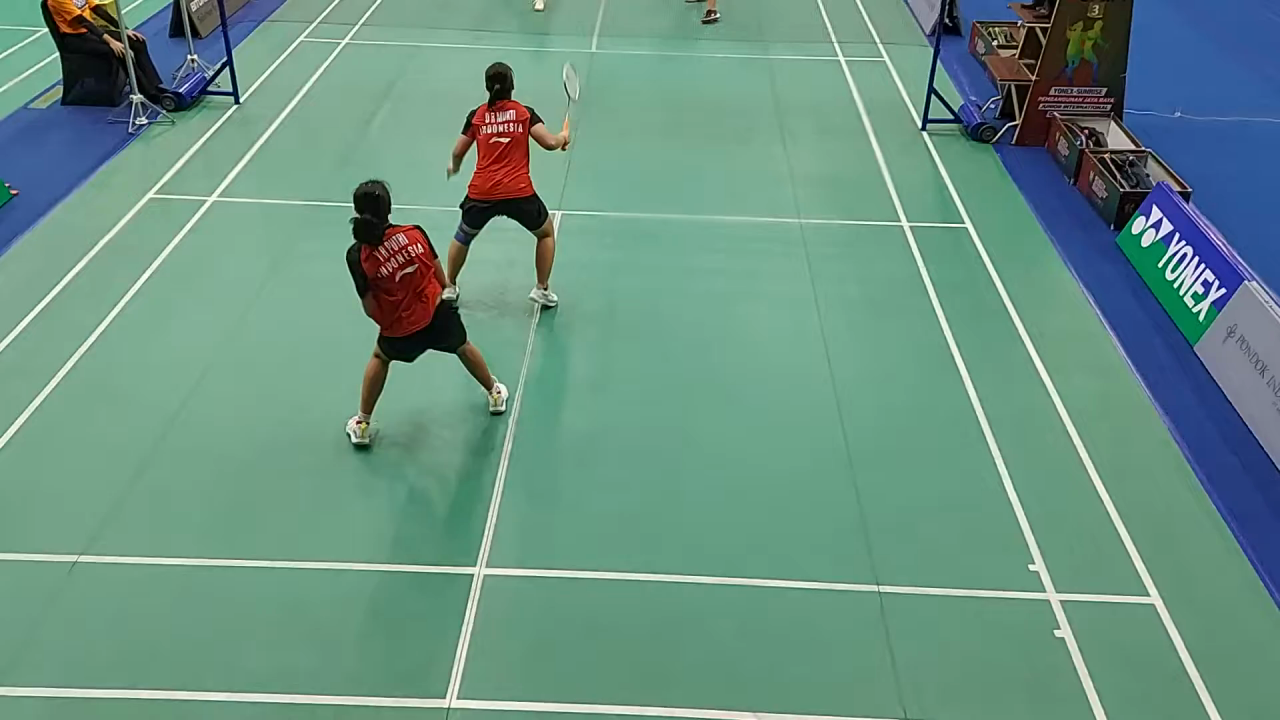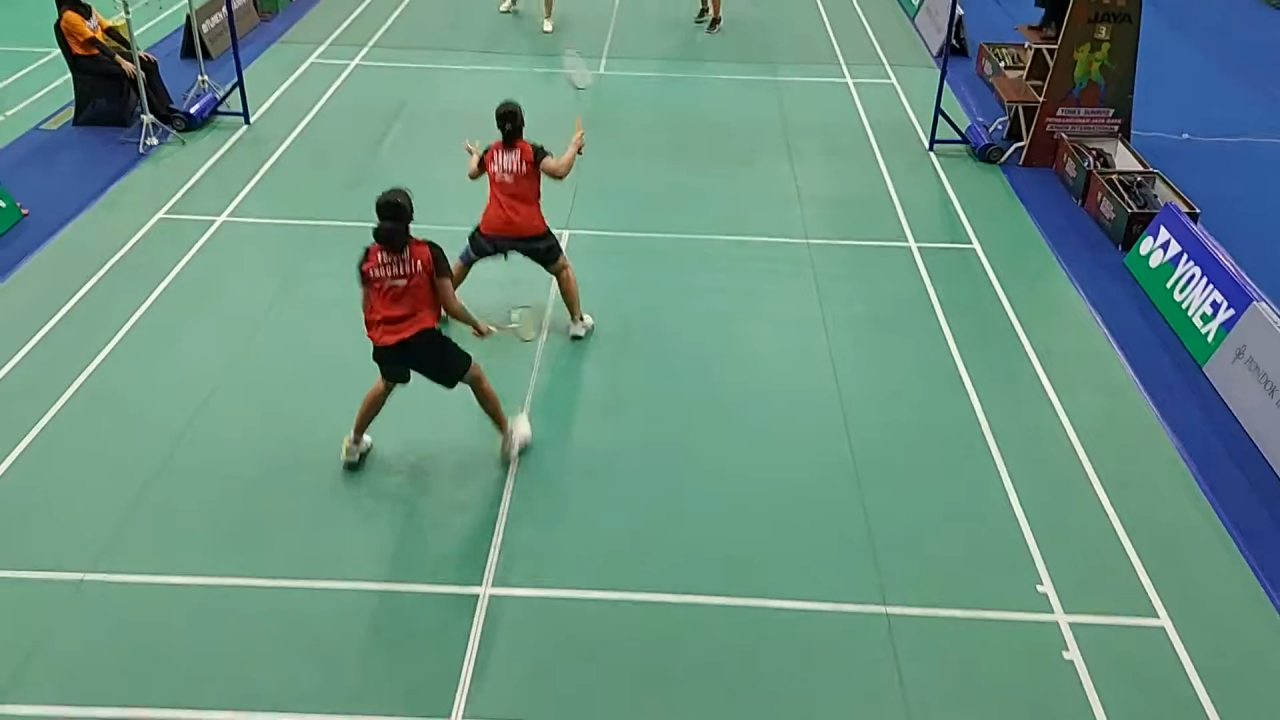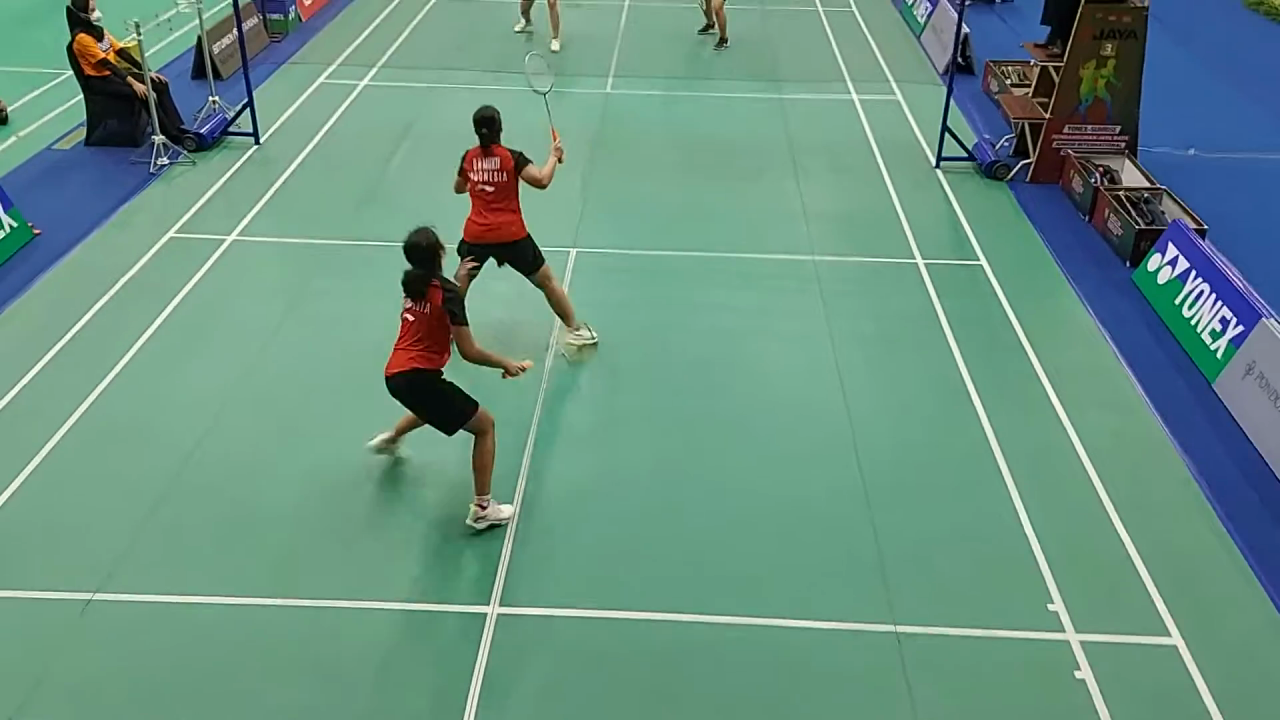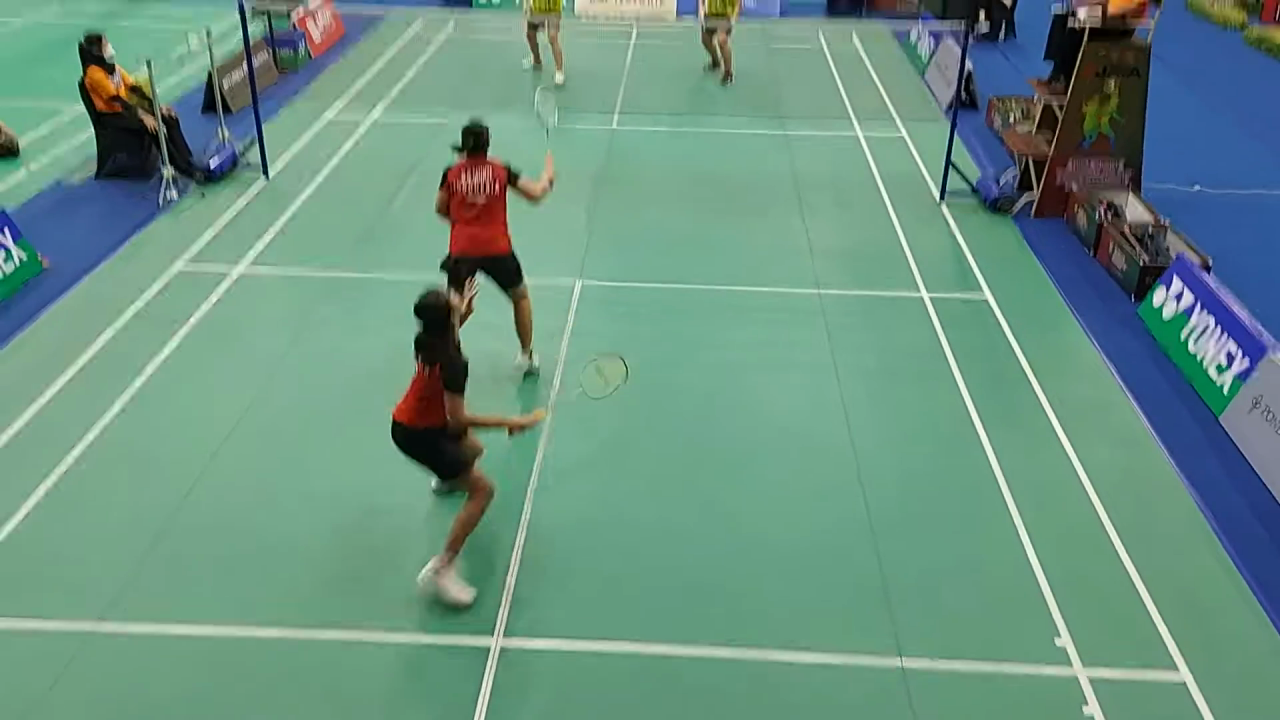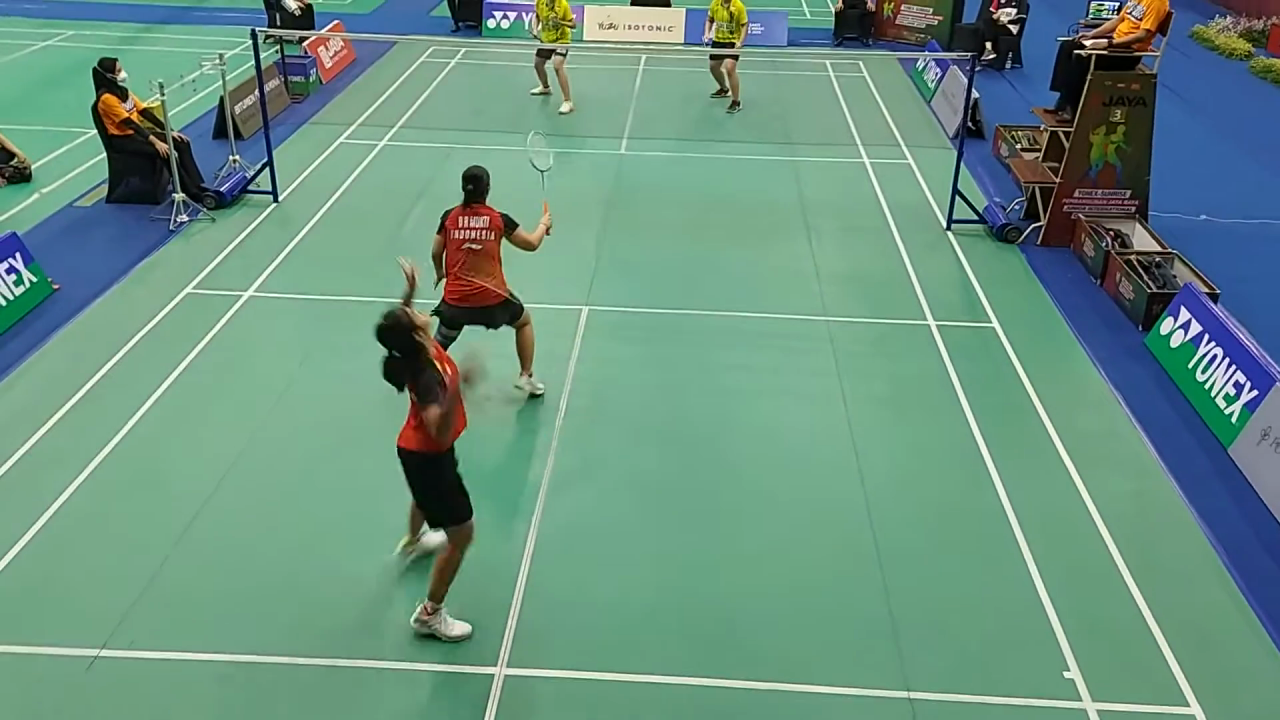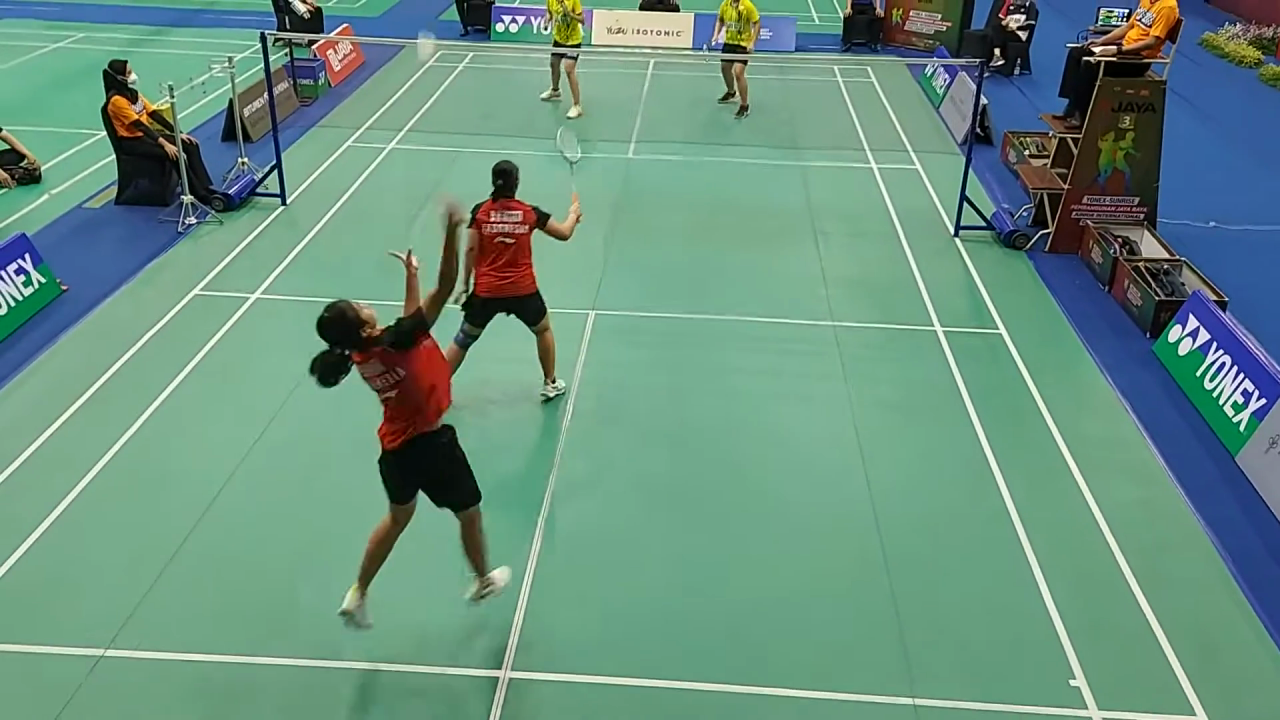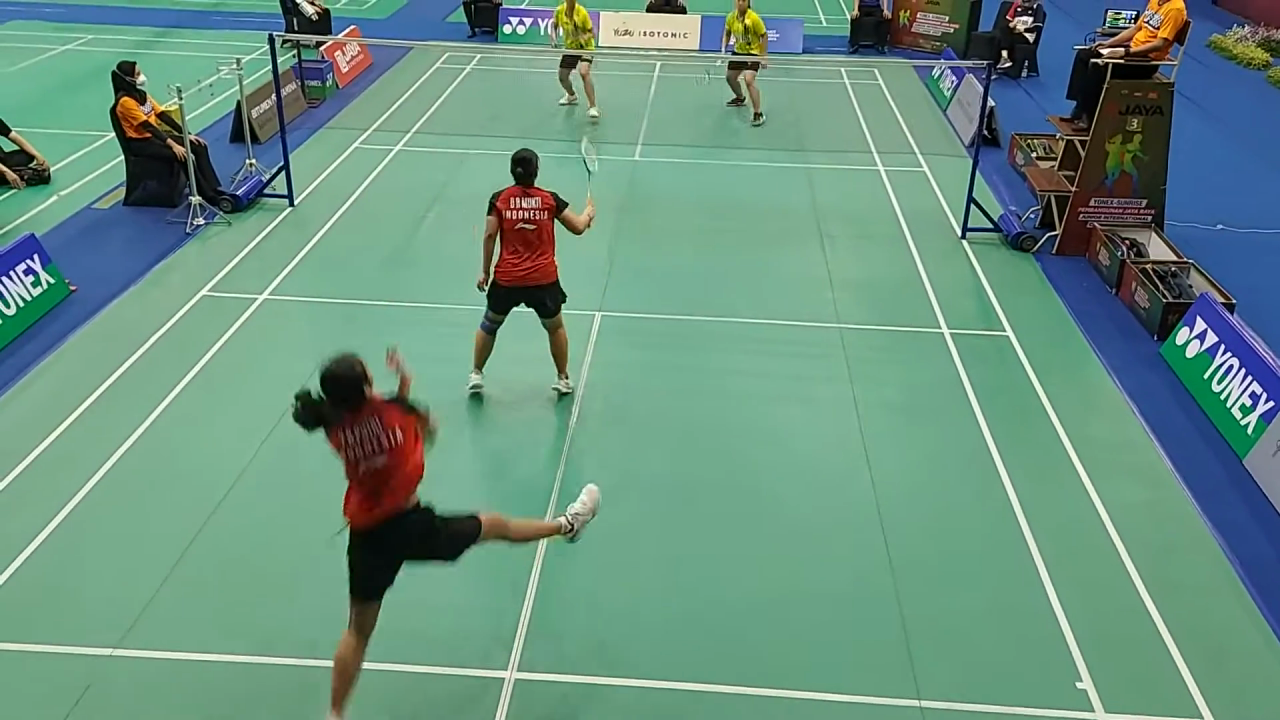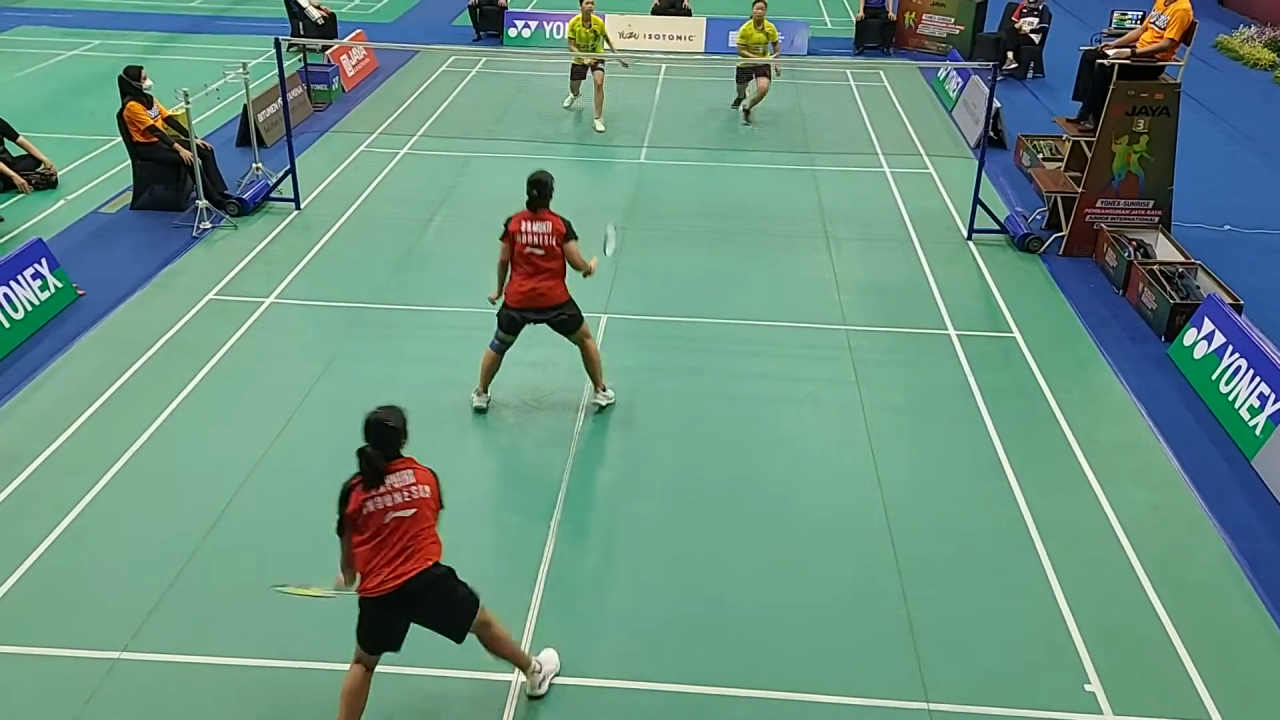
dt=0.2s
person 1, frame 1
left shoulder: (358, 255)
right shoulder: (416, 234)
left elbow: (371, 309)
right elbow: (440, 278)
left hip: (399, 333)
right hip: (435, 316)
left knee: (380, 357)
right knee: (463, 347)
left ankle: (362, 424)
right ankle: (495, 394)
person 1, frame 2
left shoulder: (368, 257)
right shoulder: (430, 251)
left elbow: (368, 308)
right elbow: (450, 304)
right wrist: (477, 324)
left hip: (386, 346)
right hip: (423, 338)
left knee: (386, 383)
right knee: (476, 376)
left ankle: (353, 445)
right ankle: (509, 435)
person 1, frame 3
left shoulder: (415, 286)
right shoulder: (449, 296)
right elbow: (468, 351)
left wrist: (460, 283)
right wrist: (508, 365)
left hip: (396, 377)
right hip: (418, 379)
left knee: (438, 407)
right knee: (485, 426)
left ankle: (389, 439)
right ankle: (482, 508)
person 1, frame 4
left shoulder: (433, 338)
right shoulder: (451, 360)
right elbow: (458, 419)
left wrist: (464, 313)
right wrist: (509, 423)
left hip: (411, 424)
right hip: (419, 435)
left knee: (472, 449)
right knee: (482, 492)
left ankle: (452, 477)
right ankle: (440, 569)
person 1, frame 5
left shoulder: (411, 350)
right shoulder: (426, 376)
left elbow: (410, 319)
right elbow: (439, 433)
left wrist: (409, 287)
right wrist: (452, 398)
left hip: (413, 449)
right hip: (429, 458)
left knee: (427, 502)
right knee: (461, 533)
left ankle: (412, 541)
right ankle: (429, 614)
person 1, frame 6
left shoulder: (361, 355)
right shoulder: (395, 341)
left elbow: (414, 315)
right elbow: (440, 297)
left wrist: (411, 275)
right wrist: (452, 235)
left hip: (395, 449)
right hip: (428, 444)
left knee: (397, 519)
right knee: (470, 515)
left ankle: (358, 595)
right ankle: (483, 580)
person 1, frame 7
left shoulder: (335, 429)
right shoulder: (391, 411)
right elbow: (429, 429)
right wrist: (404, 392)
left hip: (364, 537)
right hip: (406, 524)
left knee: (358, 628)
right knee: (492, 526)
right ankle: (567, 524)
person 1, frame 8
left shoulder: (352, 490)
right shoulder: (424, 476)
left elbow: (348, 558)
left wrist: (348, 579)
left hip: (379, 595)
right hip: (429, 582)
left knee: (363, 663)
right knee: (483, 623)
right ankle: (534, 672)
person 2, frame 1
left shoulder: (476, 115)
right shoulder: (525, 113)
left elbow: (459, 154)
right elbow: (550, 143)
left wrist: (453, 167)
right wrist: (564, 138)
left hip: (481, 193)
right hip: (517, 193)
left knee: (463, 236)
right knee: (546, 233)
left ankle: (448, 288)
right ankle: (542, 289)
person 2, frame 2
left shoulder: (489, 151)
right shoulder: (531, 151)
left elbow: (473, 173)
right elbow: (559, 172)
left wrist: (472, 153)
right wrist: (574, 147)
left hip: (492, 230)
right hip: (529, 228)
left knee: (465, 260)
right knee: (562, 268)
right ankle: (578, 320)
person 2, frame 3
left shoulder: (469, 157)
right shoulder: (512, 157)
left elbow: (458, 188)
right elbow: (542, 181)
right wrist: (554, 157)
left hip: (476, 237)
right hip: (511, 236)
right knee: (546, 281)
right ankle: (576, 330)
person 2, frame 4
left shoulder: (451, 173)
right shoulder: (501, 171)
left elbow: (441, 209)
right elbow: (536, 194)
right wrist: (547, 176)
left hip: (462, 252)
right hip: (496, 251)
right knee: (521, 298)
right ankle: (526, 356)
person 2, frame 5
left shoulder: (450, 217)
right shoulder: (499, 219)
left elbow: (436, 253)
right elbow: (531, 244)
left wrist: (440, 275)
right wrist: (544, 225)
left hip: (456, 297)
right hip: (492, 296)
left knee: (442, 342)
right knee: (524, 323)
right ankle: (527, 378)
person 2, frame 6
left shoulder: (481, 210)
right shoulder: (530, 212)
left elbow: (471, 248)
right elbow: (564, 234)
left wrist: (466, 283)
right wrist: (573, 213)
left hip: (486, 290)
right hip: (523, 290)
left knee: (465, 337)
right knee: (543, 330)
right ankle: (550, 383)
person 2, frame 7
left shoulder: (499, 198)
right shoulder: (550, 199)
left elbow: (489, 236)
right elbow: (578, 228)
left wrist: (485, 272)
right wrist: (589, 213)
left hip: (507, 278)
right hip: (543, 279)
left knee: (489, 325)
right knee: (555, 327)
left ankle: (477, 374)
right ankle: (563, 379)
person 2, frame 8
left shoulder: (513, 222)
right shoulder: (560, 224)
left elbow: (503, 261)
right elbow: (577, 264)
left wrist: (499, 290)
right wrist: (590, 265)
left hip: (517, 299)
right hip: (554, 300)
left knee: (498, 346)
right knee: (585, 339)
left ankle: (481, 394)
right ankle: (600, 391)
